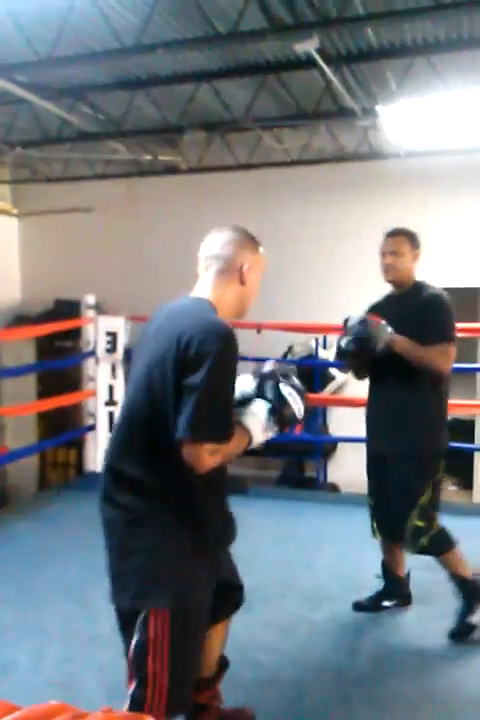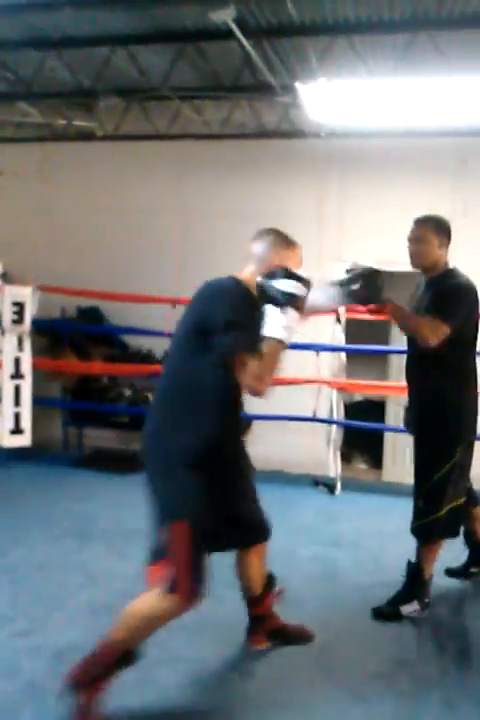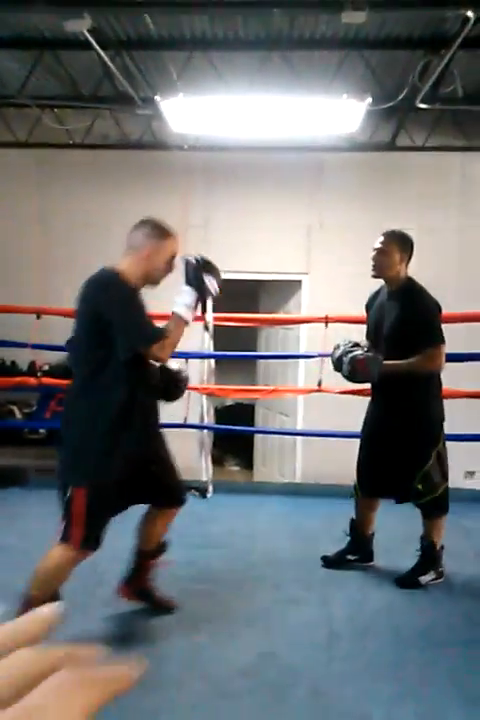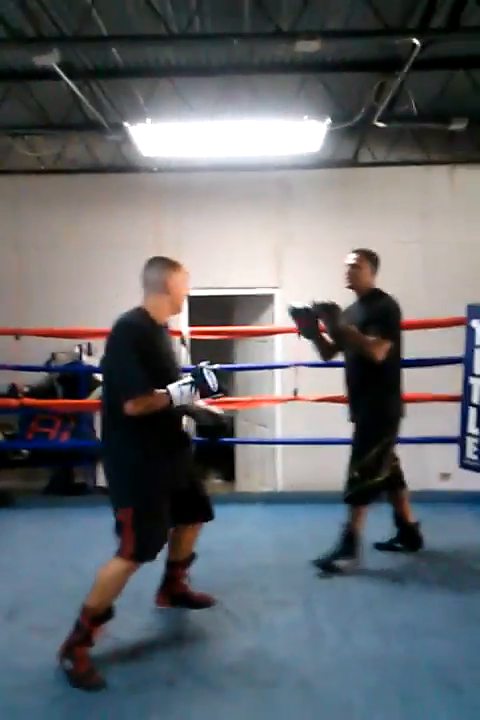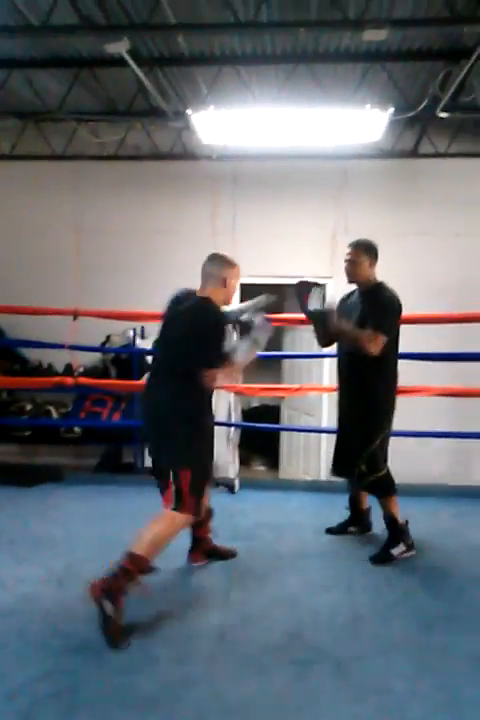
dt=1s
person 1, frame 1
left shoulder: (169, 315)
right shoulder: (213, 333)
right elbow: (201, 454)
left wrist: (236, 397)
right wrist: (256, 422)
left hip: (149, 504)
right hip: (157, 519)
left knee: (220, 600)
person 1, frame 2
left shoulder: (244, 300)
right shoulder: (225, 297)
left elbow: (298, 303)
right elbow: (254, 381)
left wrist: (342, 291)
right wrist: (279, 319)
left hip: (214, 447)
right hip: (184, 456)
left knee: (252, 537)
right knee: (177, 590)
left ankle: (262, 624)
right ankle: (91, 675)
person 1, frame 3
left shoulder: (122, 290)
right shoulder: (107, 289)
right elbow: (157, 349)
right wrist: (191, 298)
left hip: (132, 422)
right hip: (96, 430)
left knee: (168, 499)
right knee: (77, 543)
left ankle: (137, 580)
person 1, frame 4
left shoulder: (159, 329)
right shoulder: (131, 330)
right elbow: (133, 402)
left wrist: (196, 403)
right wrist: (185, 391)
left hip: (168, 447)
right hip: (133, 455)
left knee: (193, 515)
right knee: (134, 551)
left ankle: (172, 588)
right ankle: (76, 644)
person 1, frame 5
left shoulder: (187, 302)
right shoulder: (206, 314)
right elbow: (214, 376)
right wrist: (250, 345)
left hip: (179, 414)
right hip: (177, 419)
left knee: (199, 481)
right knee: (181, 510)
left ankle: (201, 545)
right ankle: (112, 587)
person 2, frame 1
left shoulder: (433, 302)
right shoulder: (377, 310)
left elbow: (443, 361)
right elbow: (362, 371)
left wrist: (394, 341)
right wrist: (355, 350)
left hip: (420, 432)
right hip: (382, 428)
left knee: (417, 518)
right knee: (385, 512)
right ankle: (395, 586)
person 2, frame 2
right shoulder: (427, 288)
left elbow: (429, 337)
left wrist: (388, 303)
right wrist: (413, 404)
right hip: (431, 408)
left knee: (434, 496)
left ankle: (417, 589)
person 2, frame 3
left shoulder: (421, 303)
right shoulder: (376, 300)
left elbow: (435, 360)
left wrist: (384, 367)
right wrist: (358, 358)
left hip: (419, 409)
right hip: (385, 403)
left knee: (424, 481)
right knee: (370, 472)
left ankle: (432, 560)
right ankle: (360, 545)
person 2, frame 4
left shoulder: (384, 307)
right shoulder: (353, 311)
left elbow: (376, 352)
right elbow: (330, 353)
left wrist: (341, 327)
right wrist: (314, 332)
left hip: (379, 403)
right hip: (366, 403)
left knee: (364, 470)
right knee: (384, 468)
left ankle: (348, 546)
right ankle: (409, 532)
person 2, frame 5
left shoulder: (384, 300)
right shoulder: (350, 299)
left elbow: (371, 345)
right elbow: (326, 340)
left wrist: (335, 324)
right wrist: (322, 320)
left hip: (374, 397)
right hip: (353, 394)
left knee: (370, 462)
right knee: (352, 458)
left ankle: (400, 535)
right ankle: (359, 516)
